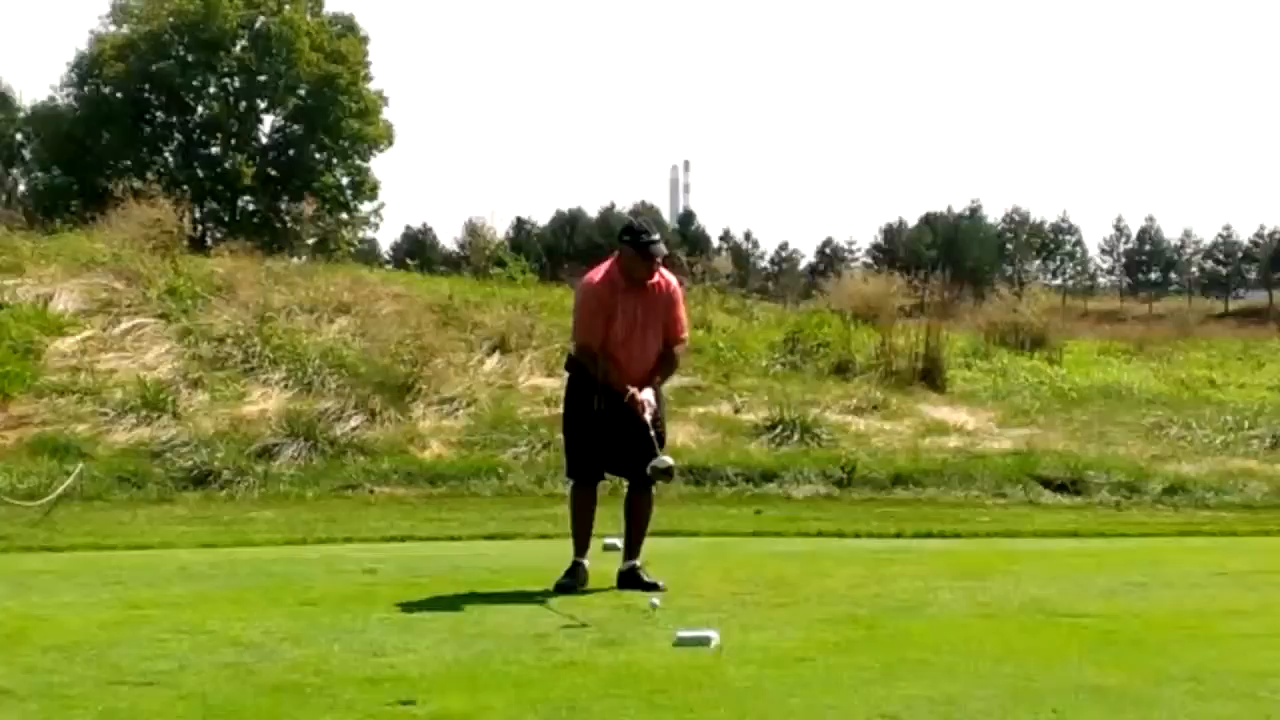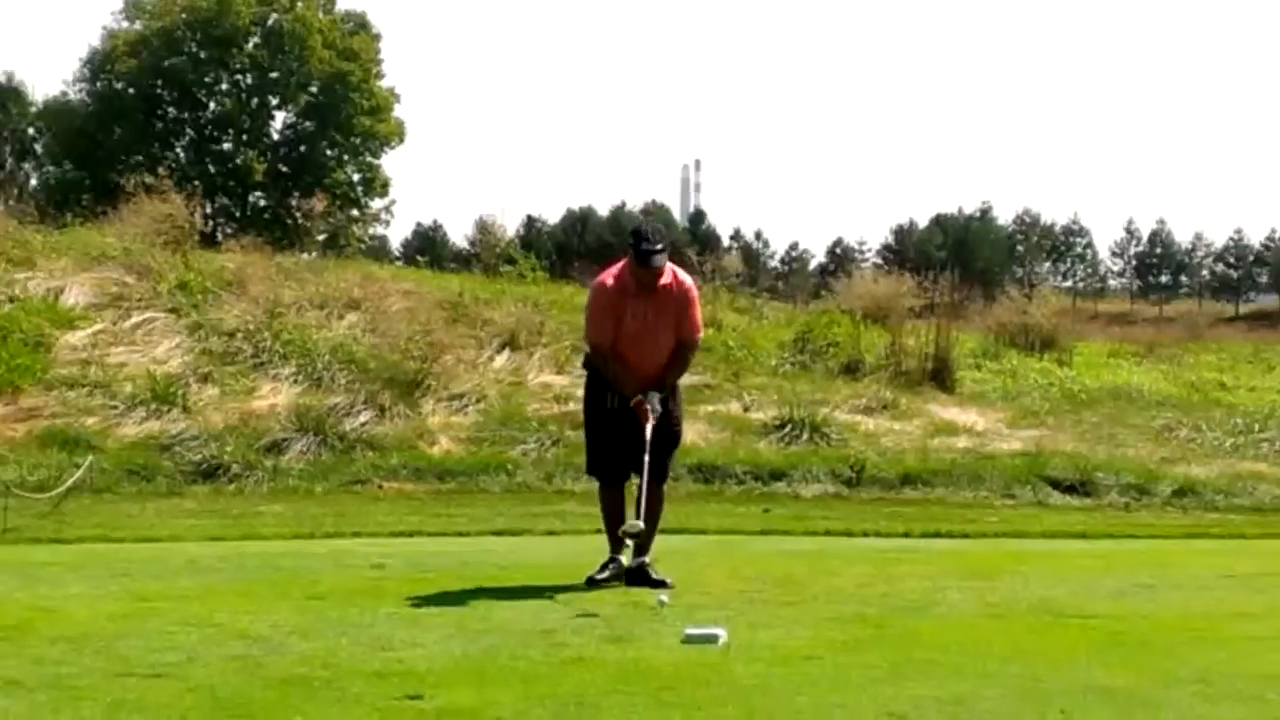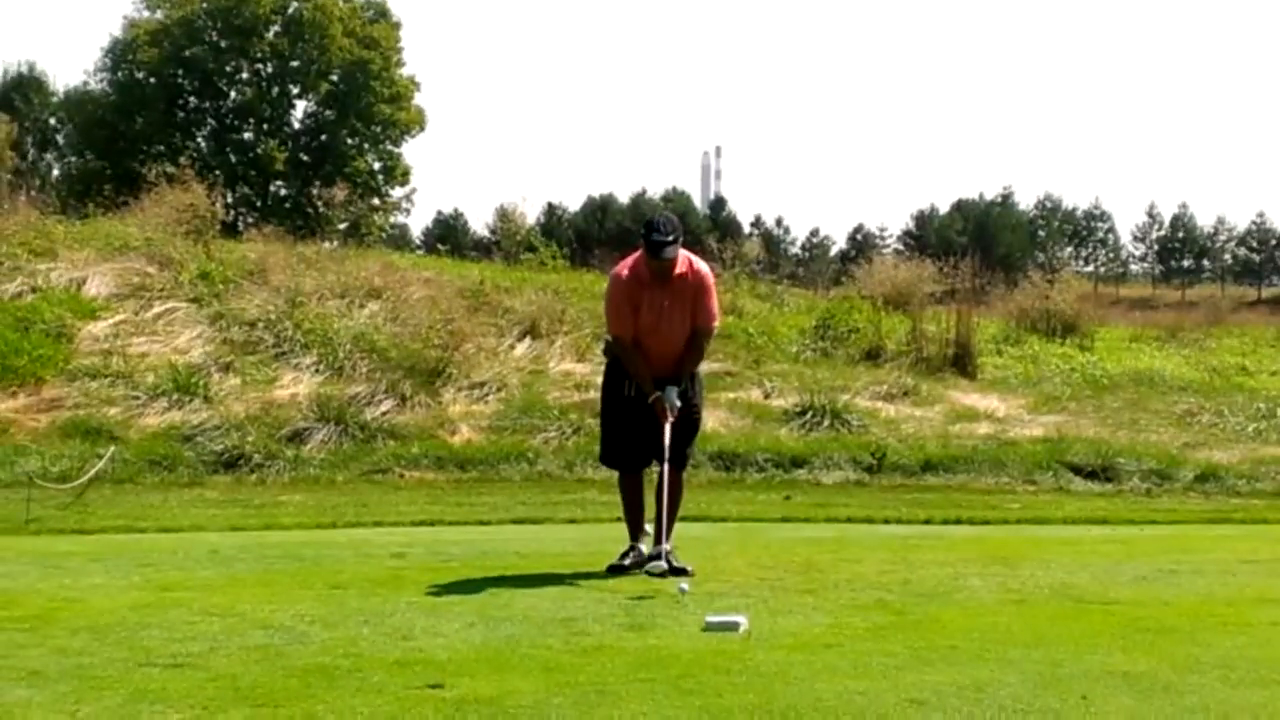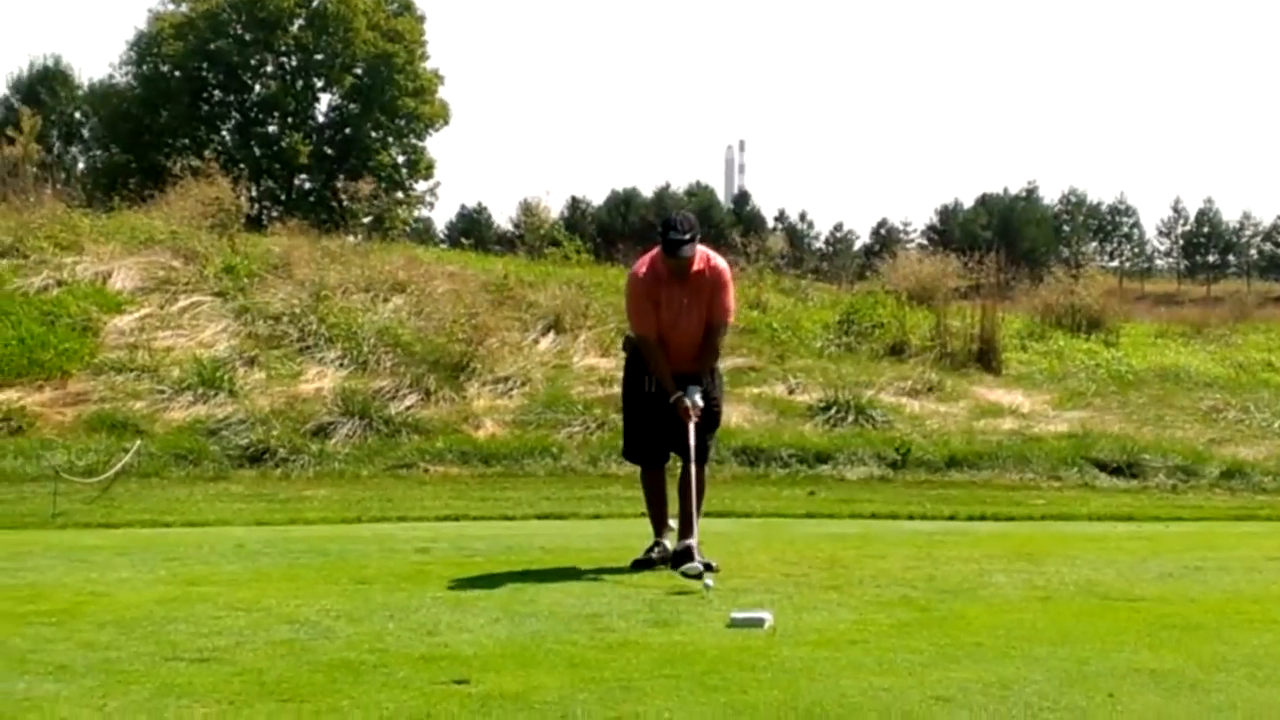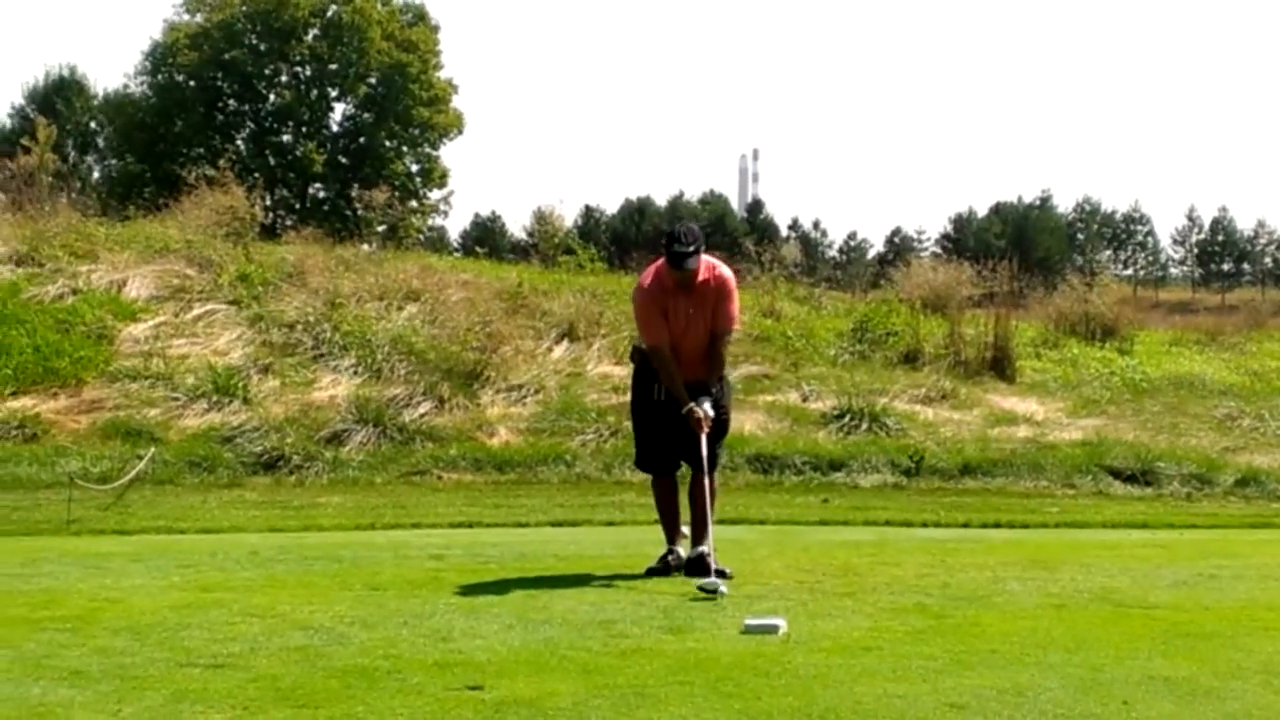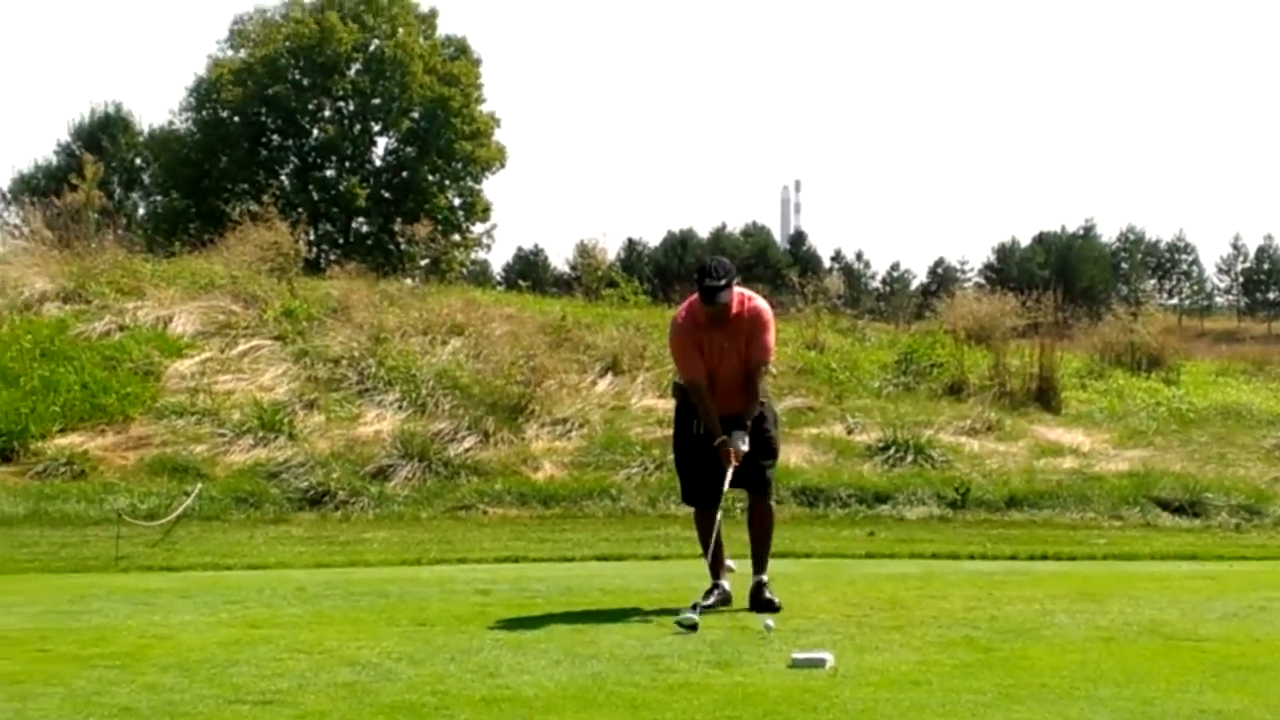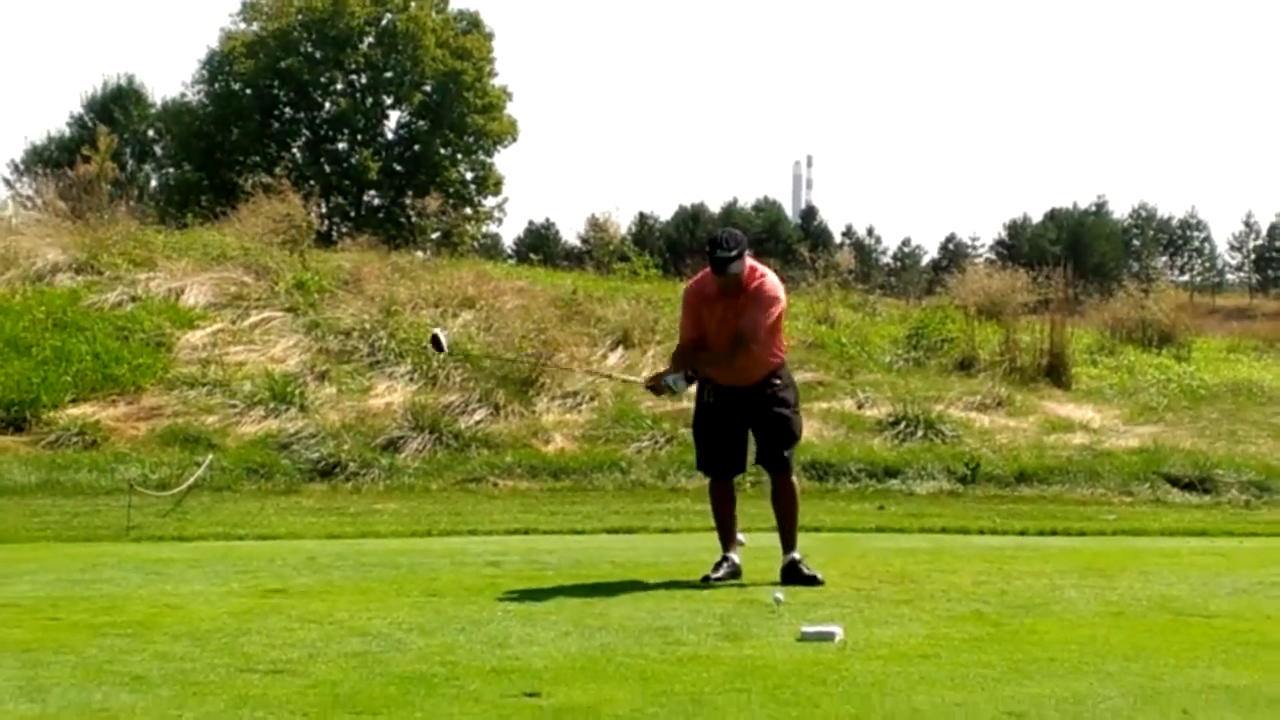
dt=0.3s
person 1, frame 1
left shoulder: (667, 286)
right shoulder: (594, 286)
left elbow: (675, 344)
right elbow: (587, 351)
left wrist: (652, 388)
right wrist: (624, 390)
left hip: (644, 393)
right hip: (595, 391)
left knee: (644, 480)
right knee: (585, 476)
left ankle: (631, 565)
right ankle: (579, 563)
person 1, frame 2
left shoulder: (683, 286)
right shoulder: (606, 288)
left elbow: (689, 346)
right elbow: (600, 352)
left wrist: (659, 391)
right wrist: (633, 397)
left hip: (660, 391)
right hip: (611, 390)
left knee: (656, 478)
right knee: (610, 476)
left ankle: (641, 562)
right ankle: (615, 558)
person 1, frame 3
left shoulder: (700, 275)
right shoulder: (622, 279)
left elbow: (702, 335)
right elbow: (624, 345)
left wrist: (676, 386)
right wrist: (652, 394)
left hip: (680, 378)
right hip: (630, 377)
left knee: (675, 464)
right knee: (629, 463)
left ankle: (663, 548)
right ankle: (636, 546)
person 1, frame 4
left shoulder: (717, 270)
right shoulder: (641, 276)
left elbow: (716, 332)
right elbow: (647, 342)
left wrist: (697, 385)
right wrist: (674, 394)
left hip: (699, 372)
right hip: (651, 372)
left knee: (696, 459)
right knee: (651, 458)
left ankle: (687, 544)
right ankle: (660, 541)
person 1, frame 5
left shoulder: (722, 279)
right shoulder: (648, 288)
left elbow: (720, 342)
right elbow: (661, 355)
left wrist: (707, 396)
right wrist: (686, 406)
left hip: (708, 379)
right hip: (658, 381)
left knee: (705, 466)
right knee: (662, 467)
left ankle: (699, 551)
right ankle: (673, 549)
person 1, frame 6
left shoulder: (757, 311)
right shoulder: (683, 323)
left elbow: (755, 374)
right elbow: (697, 388)
left wrist: (742, 429)
right wrist: (719, 439)
left hip: (749, 410)
right hip: (700, 414)
left knee: (761, 492)
right knee: (704, 501)
left ankle: (760, 582)
right ankle: (718, 584)
person 1, frame 7
left shoulder: (767, 288)
right shoulder: (696, 290)
left elbow: (740, 345)
right elbow: (691, 344)
left wrist: (686, 375)
right wrist: (673, 374)
left hip: (767, 384)
right hip: (719, 388)
left knee: (781, 468)
right knee: (720, 473)
left ankle: (791, 559)
right ankle: (730, 556)
